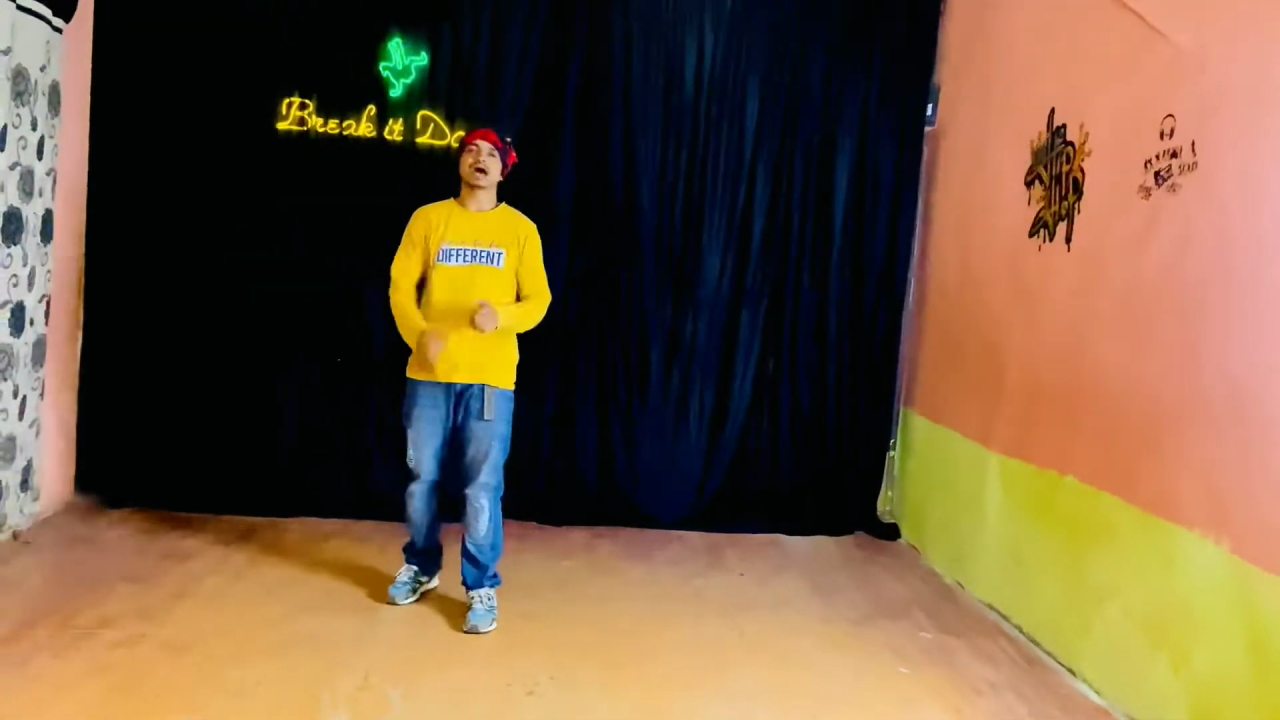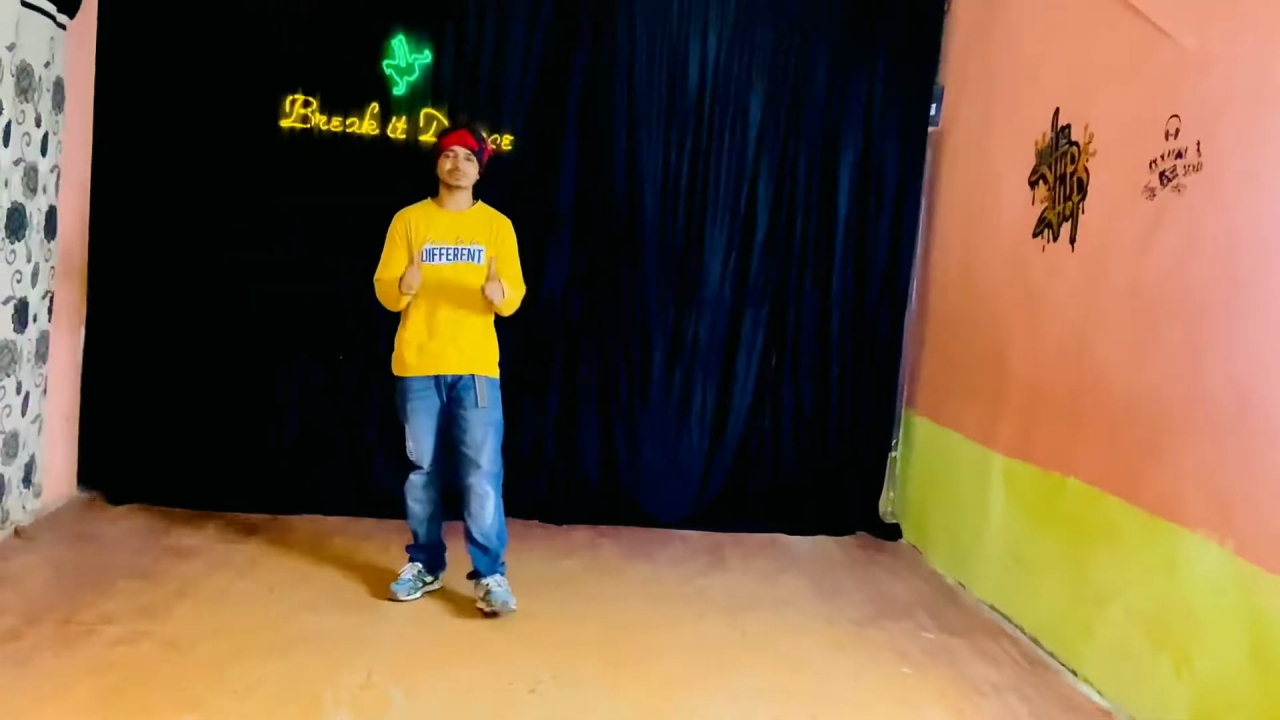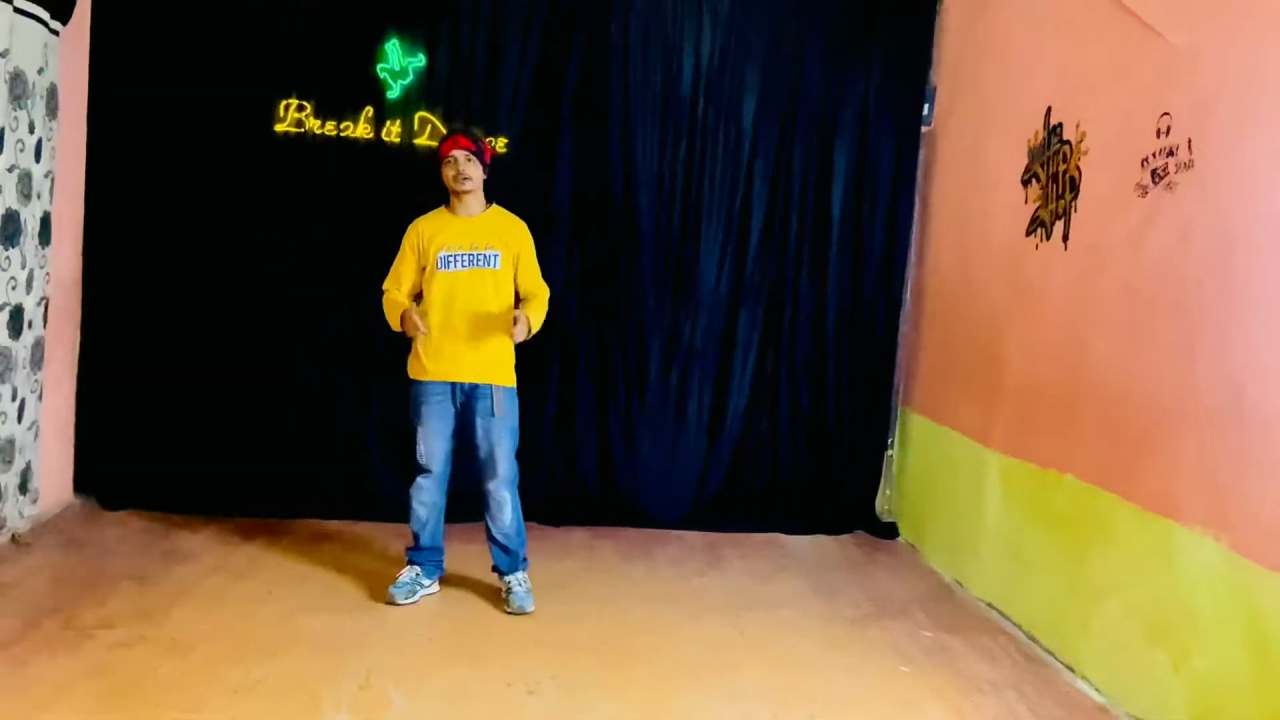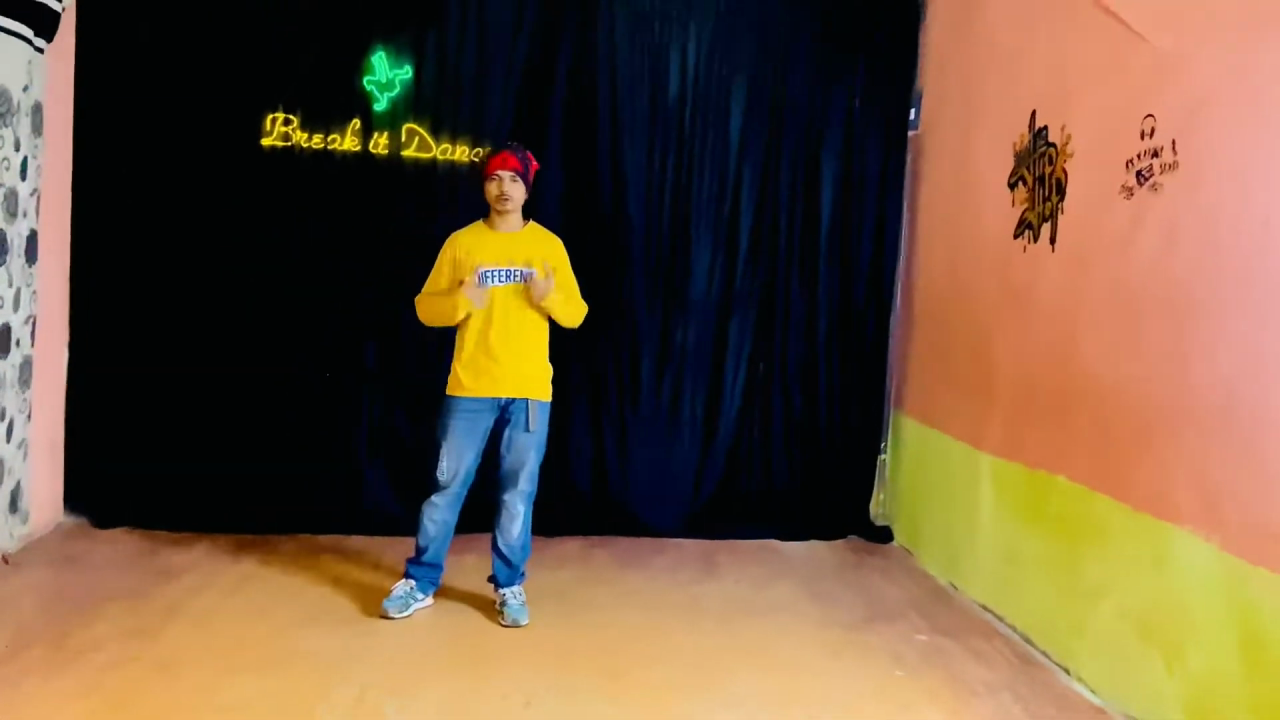
dt=0.5s
person 1, frame 1
left shoulder: (520, 229)
right shoulder: (427, 218)
left elbow: (538, 303)
right elbow: (399, 286)
left wrist: (502, 317)
right wrist: (418, 335)
left hip: (490, 375)
right hip: (429, 372)
left knee: (483, 483)
right knee: (423, 476)
left ankle: (482, 587)
right ankle: (421, 565)
person 1, frame 2
left shoulder: (498, 225)
right shoulder: (408, 220)
left elbow: (515, 297)
right elbow: (383, 290)
left wrist: (501, 294)
right wrist: (402, 287)
left hip: (476, 367)
right hip: (417, 366)
left knee: (482, 471)
right knee: (421, 468)
left ankle: (490, 575)
right ankle: (425, 563)
person 1, frame 3
left shoulder: (513, 229)
right shoulder: (423, 229)
left elbow: (539, 296)
right elbow: (393, 295)
left wrist: (527, 317)
right wrist: (404, 317)
left hip: (493, 374)
right hip: (434, 373)
left knee: (501, 475)
right knee: (430, 471)
left ankle: (512, 571)
right ankle: (424, 568)
person 1, frame 4
left shoulder: (548, 245)
right shoulder: (461, 242)
left elbow: (576, 315)
right elbow: (425, 309)
left wrist: (551, 298)
right wrist: (459, 301)
left hip: (529, 390)
right hip: (470, 387)
left knee: (519, 490)
right knee: (448, 484)
left ankle: (509, 585)
right ankle: (420, 581)
